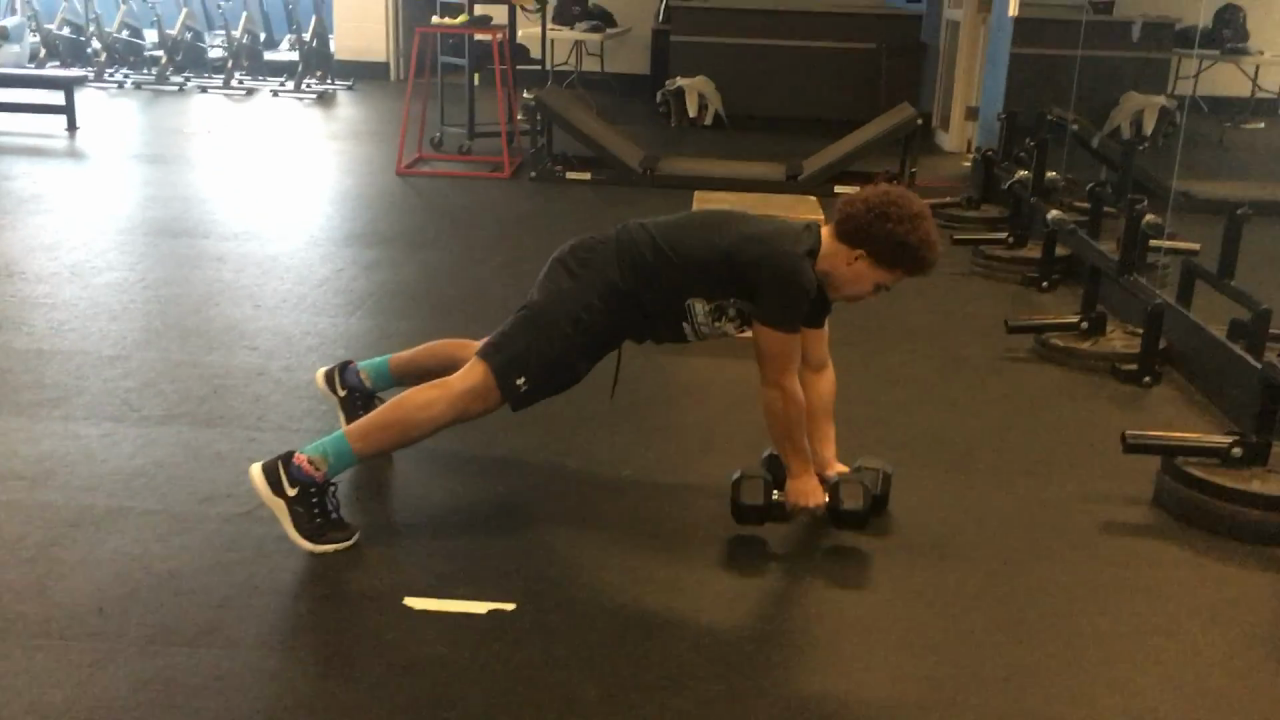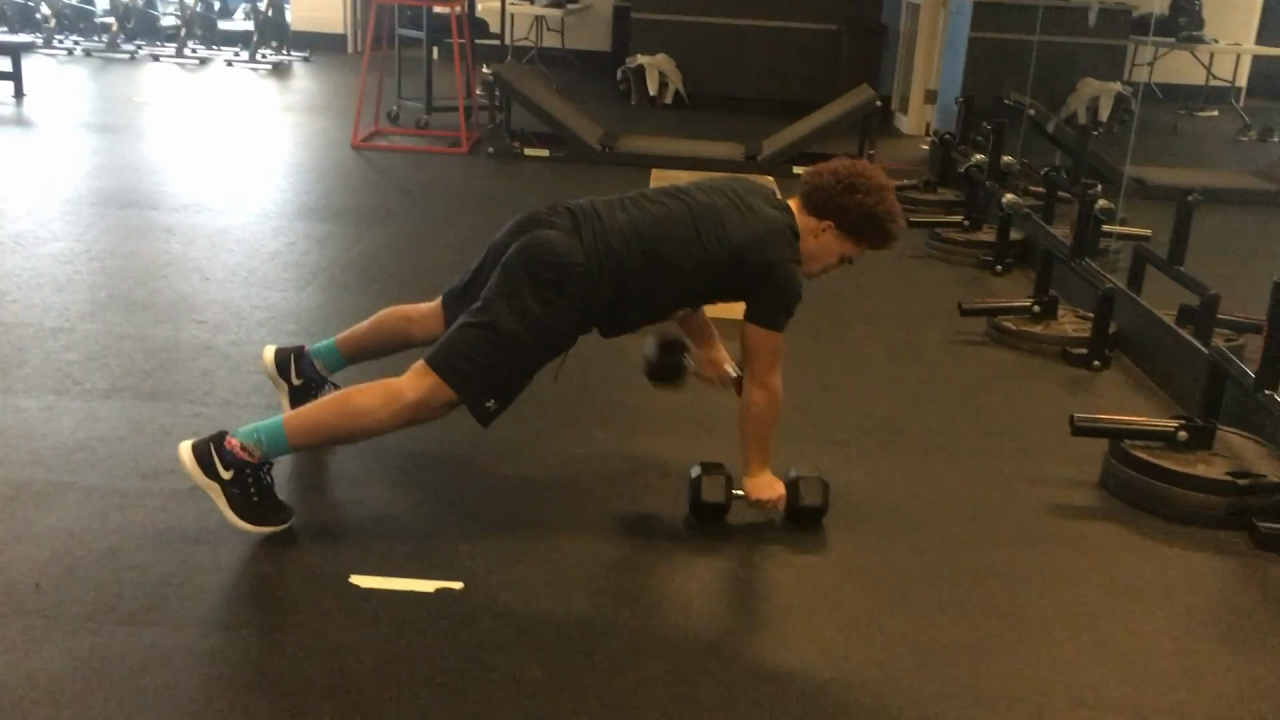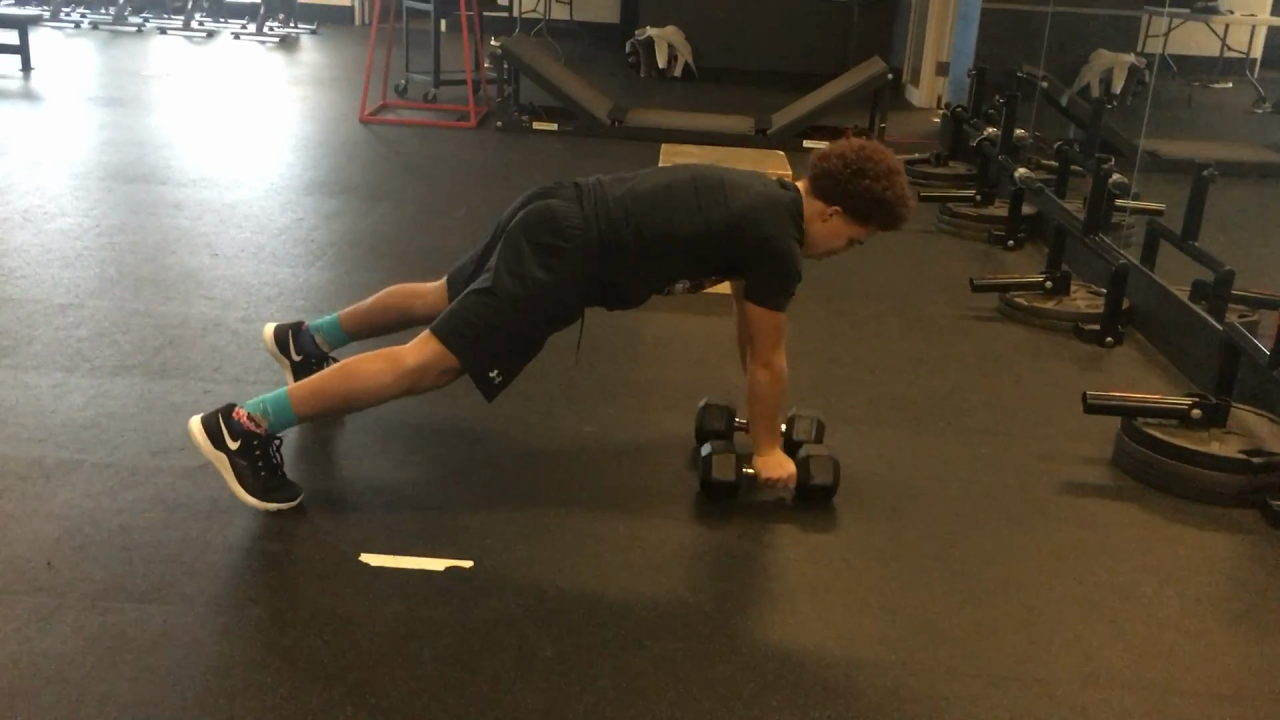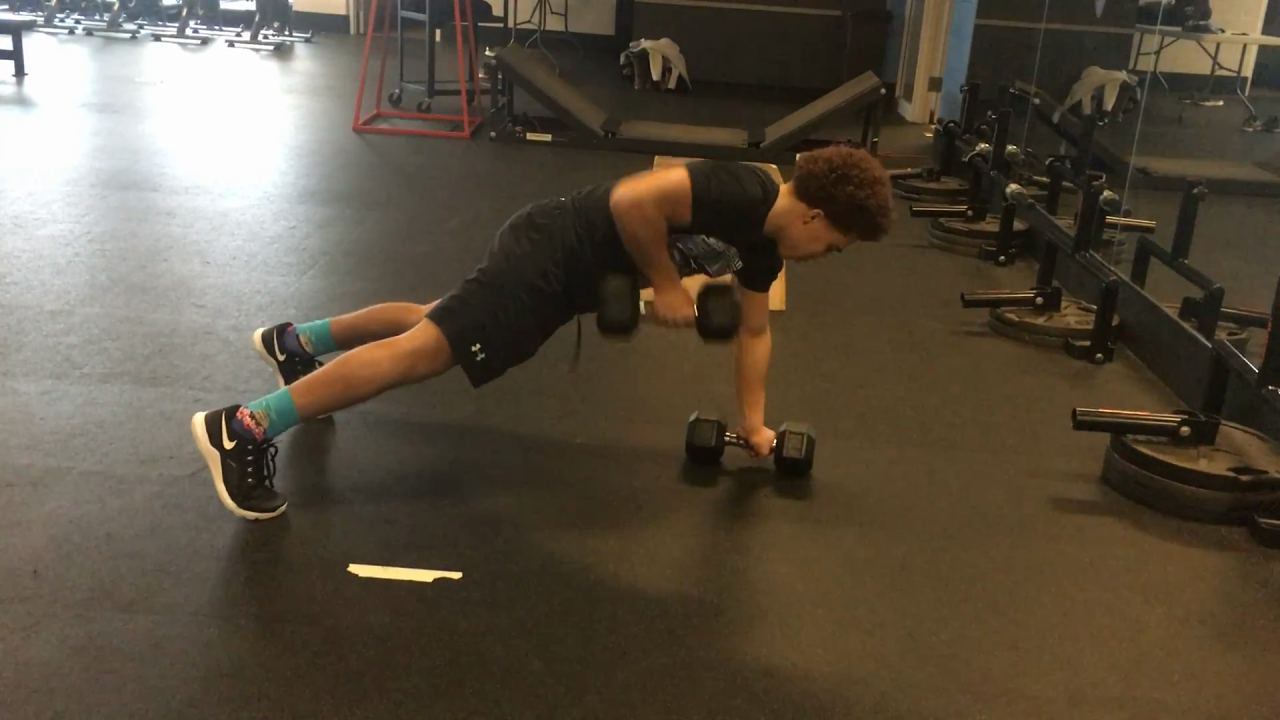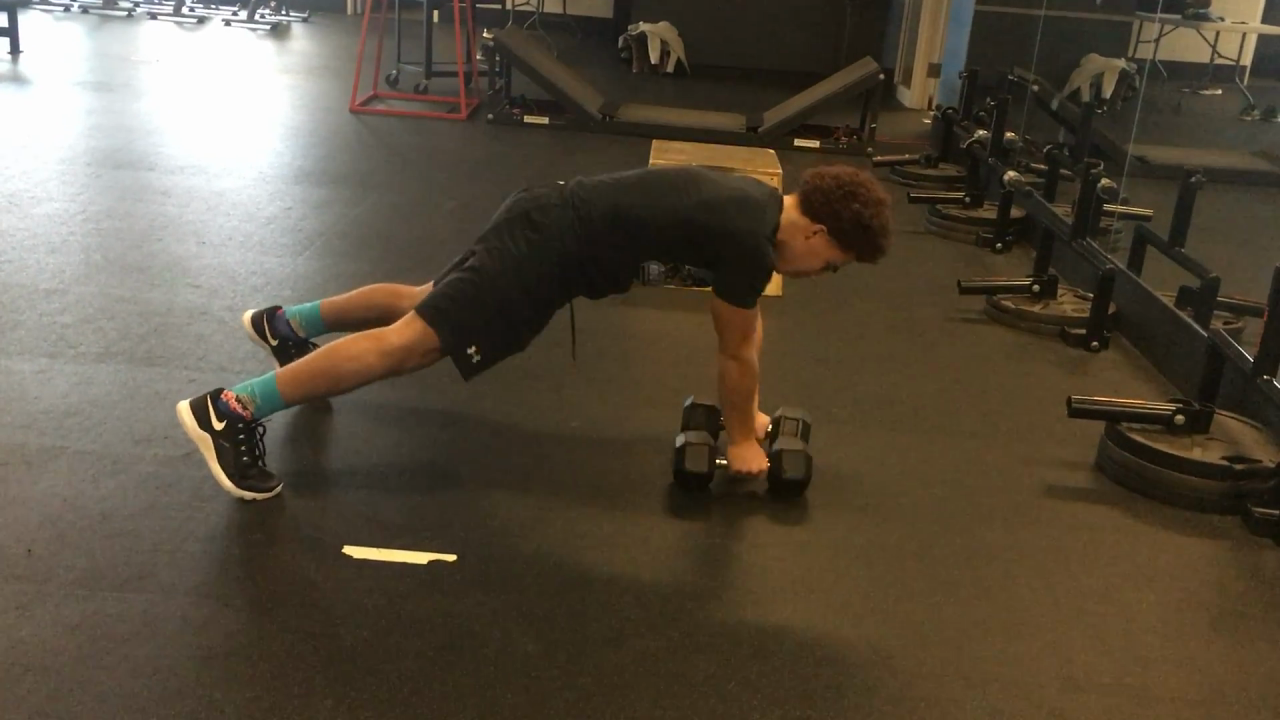
dt=1s
person 1, frame 1
left shoulder: (811, 268)
right shoulder: (785, 269)
left elbow: (817, 369)
right elbow: (779, 386)
left wrist: (828, 457)
right wrist: (799, 475)
left hip: (606, 286)
right hip: (598, 285)
left knee: (489, 354)
right knee: (475, 387)
left ankle: (356, 377)
right ankle: (300, 471)
person 1, frame 2
left shoulder: (751, 195)
right shoulder: (779, 267)
right elbow: (765, 383)
left wrist: (703, 349)
right wrist: (756, 473)
left hip: (545, 232)
right hip: (562, 283)
left knee: (435, 321)
right knee: (422, 394)
left ankle: (303, 363)
right ankle: (235, 453)
person 1, frame 3
left shoulder: (766, 199)
right shoulder: (778, 244)
left elbow: (748, 329)
right elbow: (768, 358)
left wrist: (757, 410)
right wrist: (766, 449)
left hip: (554, 212)
right hip: (562, 258)
left knee: (441, 299)
right knee: (428, 360)
left ankle: (307, 339)
right ankle: (243, 426)
person 1, frame 4
left shoulder: (762, 241)
right shoulder: (741, 191)
left elbow: (753, 331)
right elbow: (628, 198)
left wrist: (753, 424)
right wrist: (665, 284)
left hip: (570, 275)
right hip: (553, 251)
left knee: (434, 317)
right knee: (425, 350)
left ankle: (293, 341)
right ankle: (242, 428)
person 1, frame 5
left shoulder: (759, 208)
right shoulder: (750, 241)
left elbow: (741, 337)
right elbow: (736, 353)
left wrist: (748, 412)
right wrist: (741, 438)
left hip: (550, 217)
right hip: (549, 244)
left knee: (428, 300)
right knee: (413, 341)
left ankle: (283, 322)
right ankle: (229, 410)
